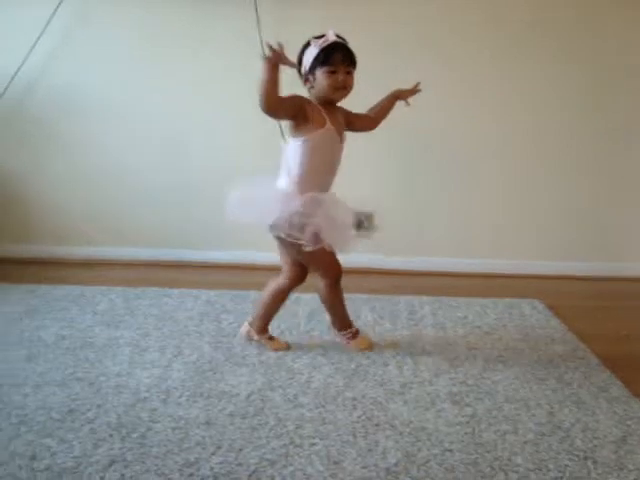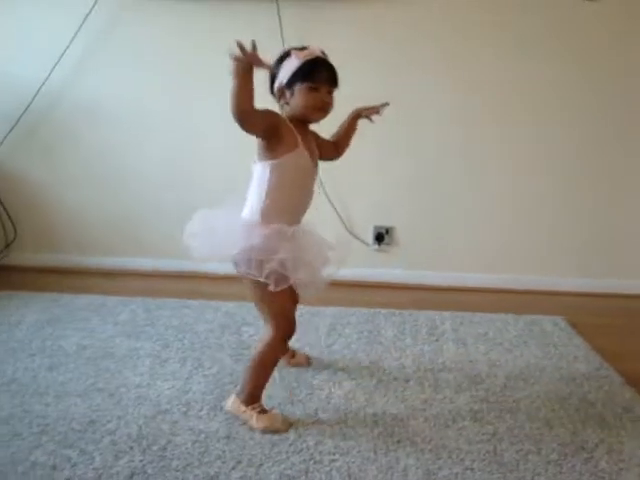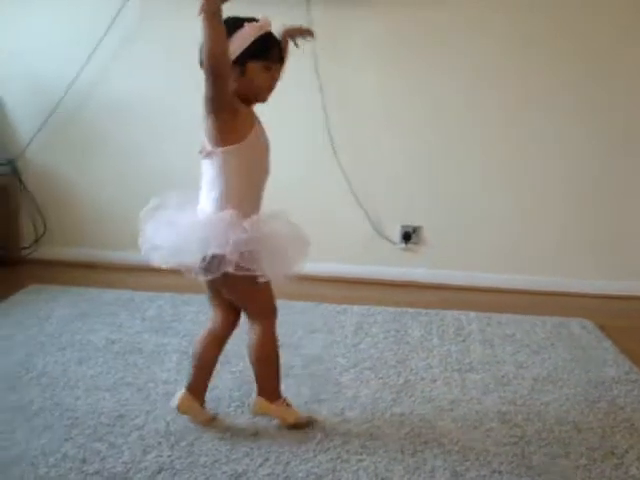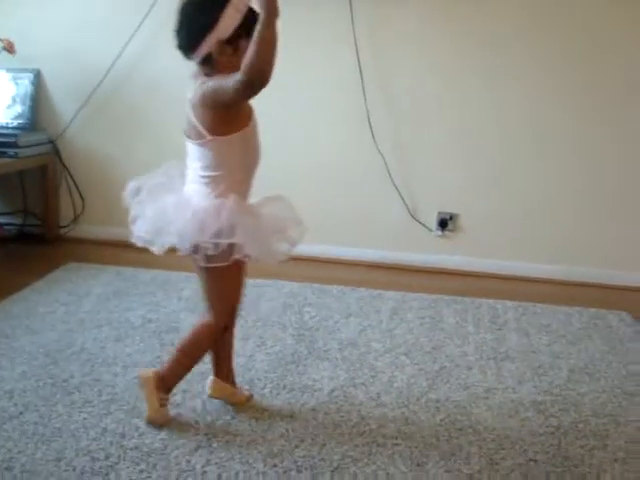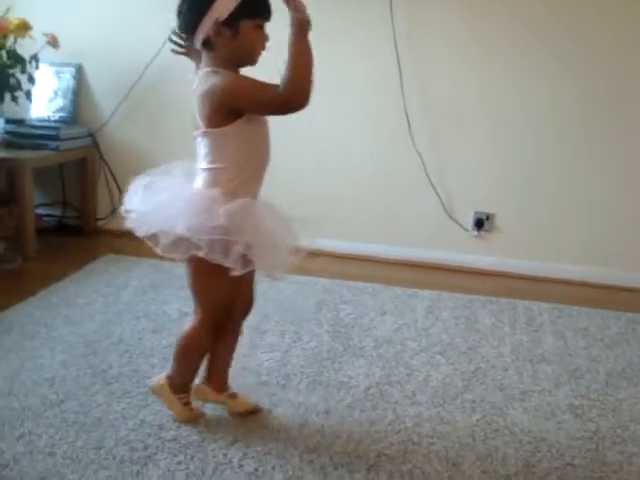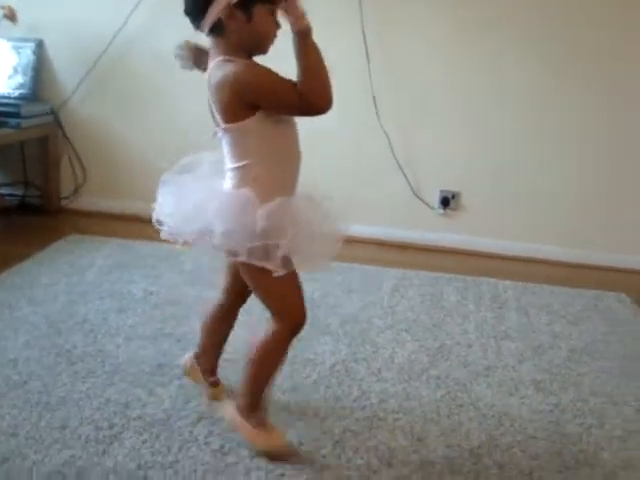
dt=0.5s
person 1, frame 1
left shoulder: (337, 114)
right shoulder: (302, 108)
left elbow: (368, 121)
right elbow: (269, 105)
left wrist: (395, 95)
right wrist: (272, 67)
left hip: (304, 208)
right hip: (293, 210)
left knee: (293, 275)
right knee: (330, 272)
left ankle: (256, 328)
right ankle: (346, 330)
person 1, frame 2
left shoulder: (308, 137)
right shoulder: (274, 128)
left elbow: (335, 148)
right elbow: (242, 114)
left wrist: (355, 116)
right wrist: (244, 72)
left hip: (280, 241)
right hip: (259, 243)
left knee: (287, 308)
right knee: (282, 323)
left ankle: (277, 351)
right ankle: (246, 399)
person 1, frame 3
left shoulder: (240, 109)
right shoulder: (223, 108)
left elbow: (265, 82)
right elbow: (214, 66)
left wrist: (283, 40)
left hip: (218, 235)
right hip: (226, 238)
left knee: (226, 317)
right knee: (264, 315)
left ankle: (192, 395)
right ankle: (270, 397)
person 1, frame 4
left shoulder: (206, 86)
right shoulder: (219, 93)
right elbow: (256, 75)
left hip: (205, 212)
right hip: (218, 221)
left knee: (224, 309)
right knee: (219, 316)
left ankle: (223, 380)
right ankle: (160, 382)
person 1, frame 5
left shoulder: (218, 78)
right shoulder: (223, 86)
right elbow: (294, 97)
left wrist: (201, 57)
left hip: (229, 215)
right hip: (211, 219)
left knee: (239, 307)
right knee: (211, 315)
left ankle: (216, 385)
right ankle: (176, 385)
person 1, frame 6
left shoulder: (225, 69)
right shoulder: (238, 74)
right elbow: (316, 100)
left wrist: (207, 65)
left hip: (250, 212)
right hip: (251, 217)
left knee: (233, 297)
right knee: (290, 319)
left ankle: (203, 368)
right ankle: (248, 411)
